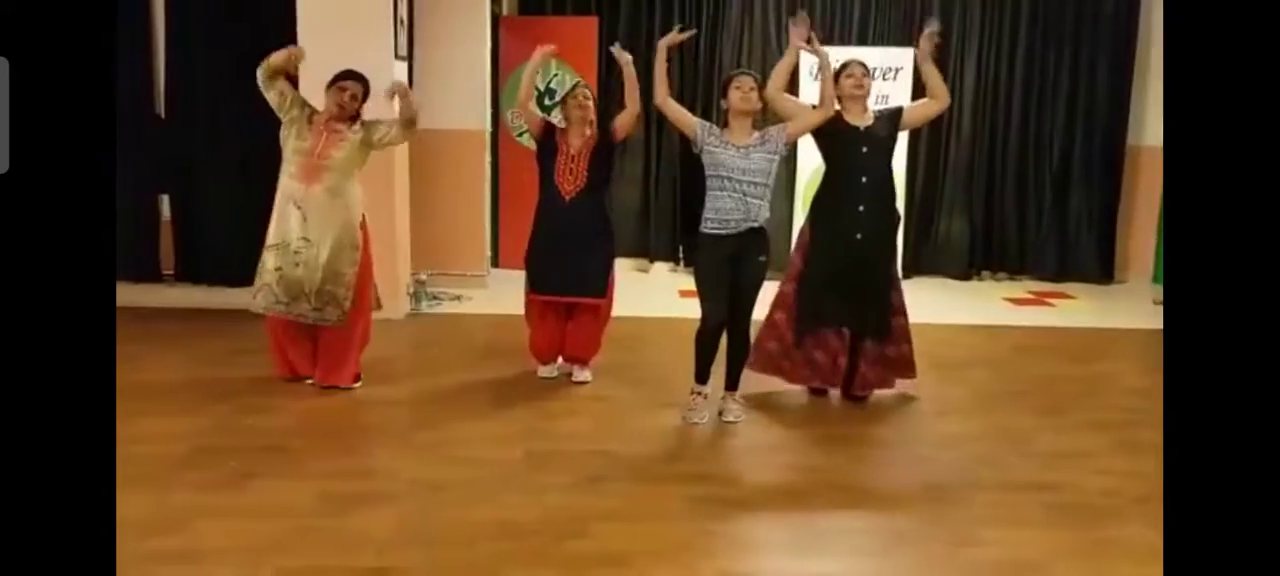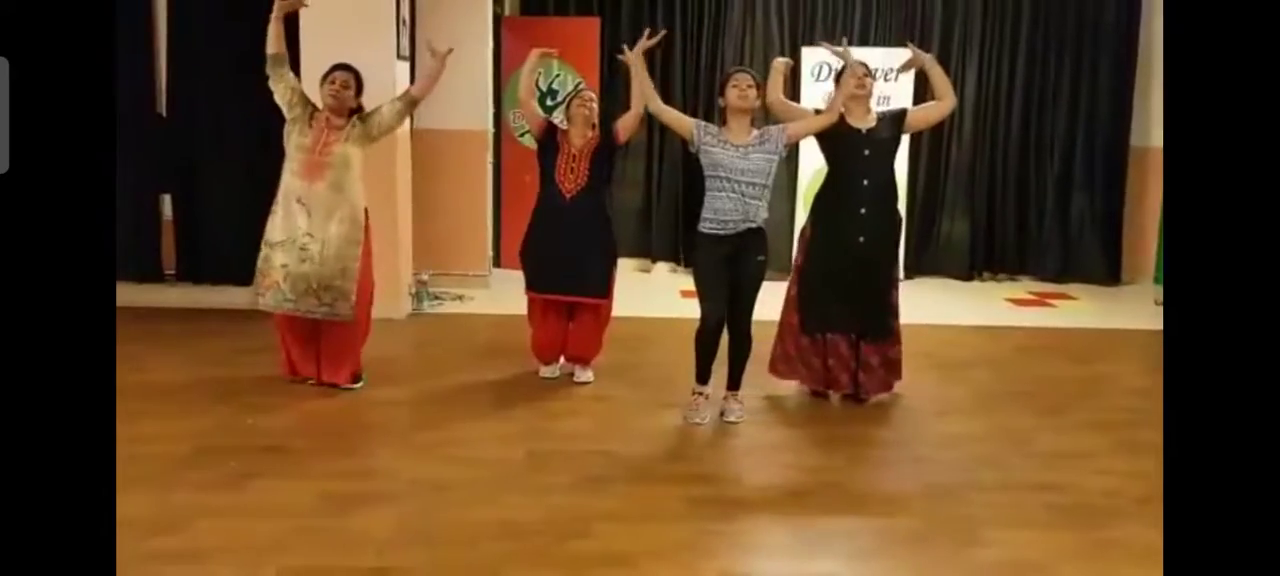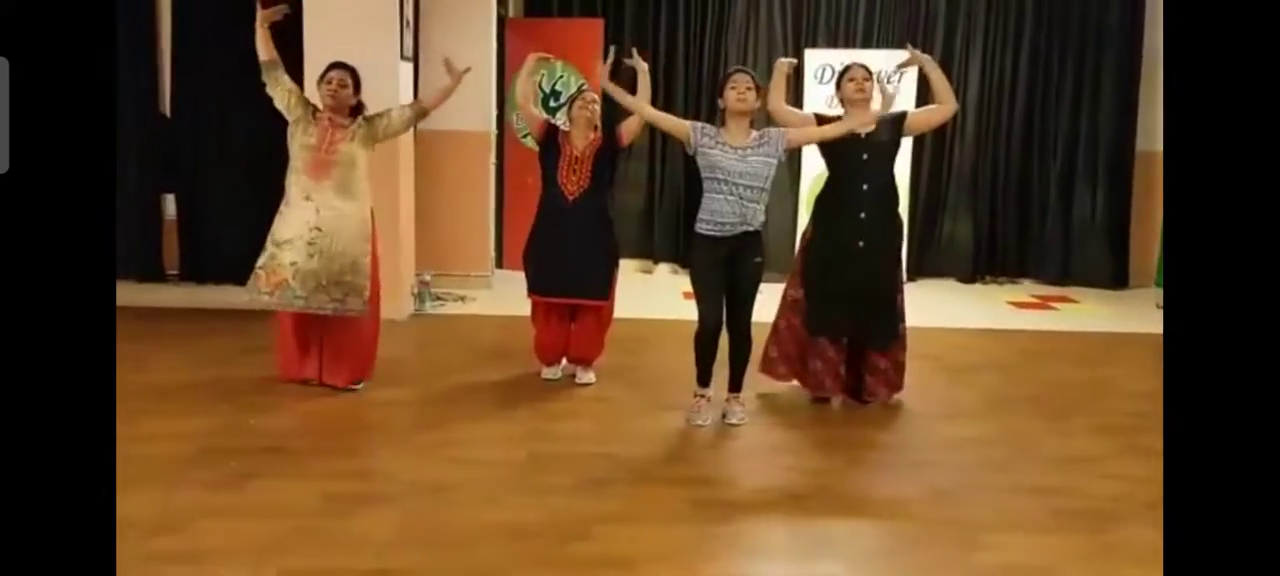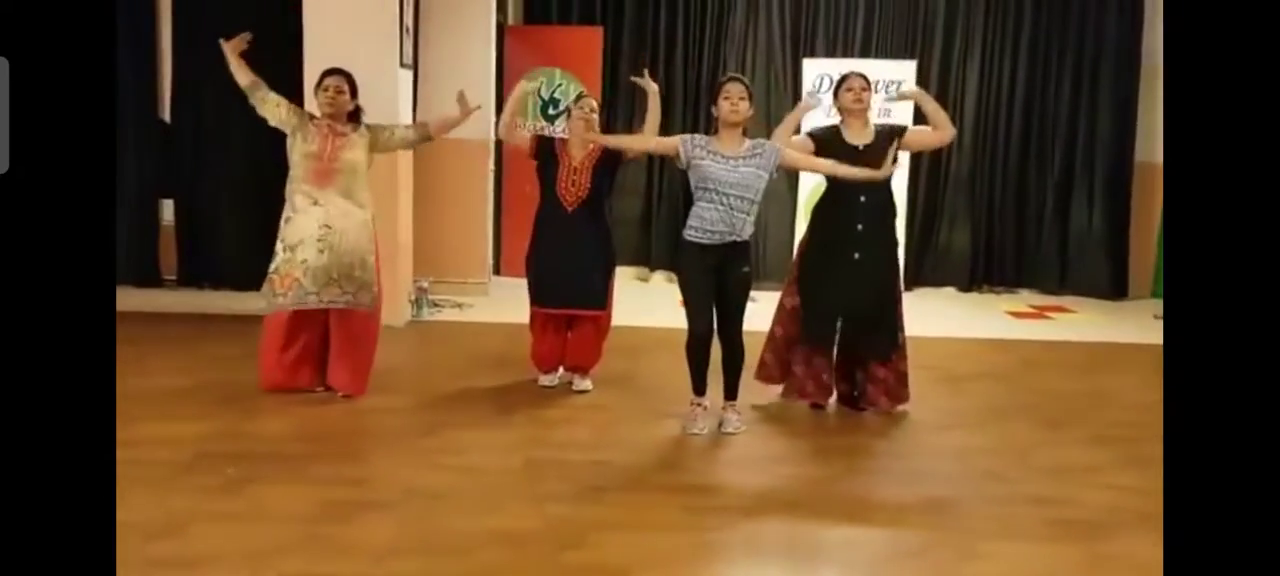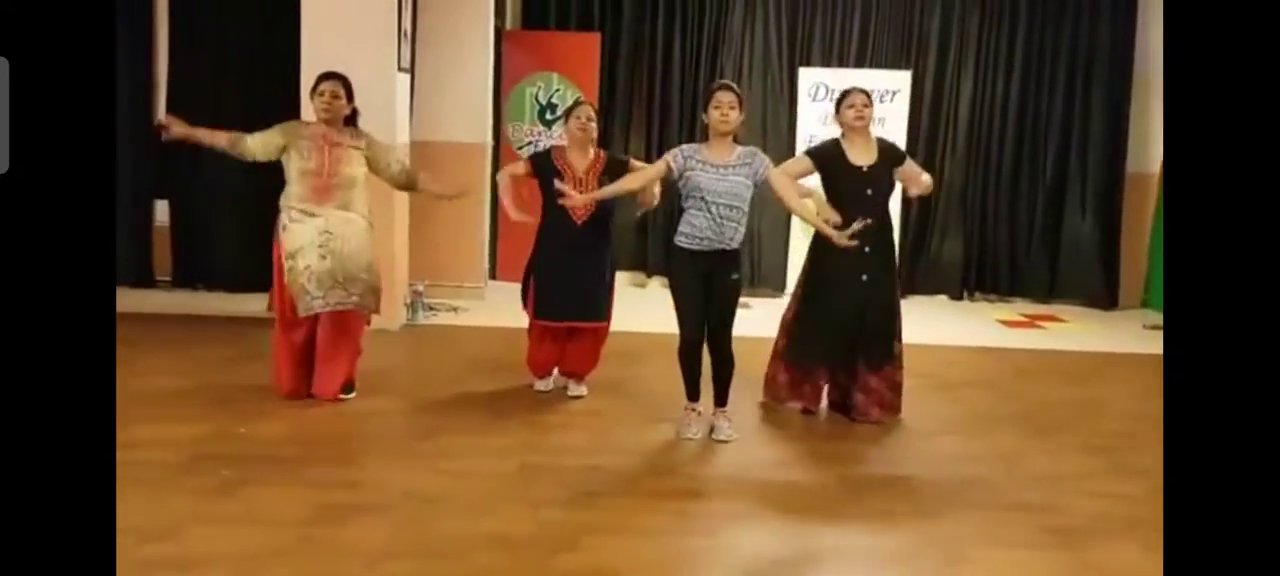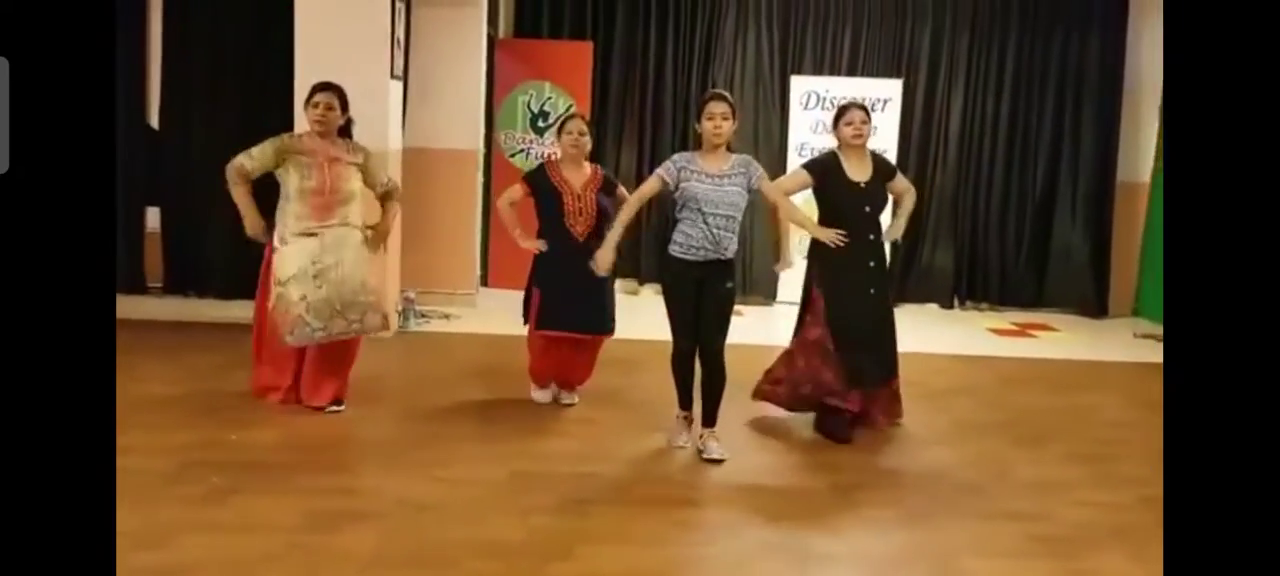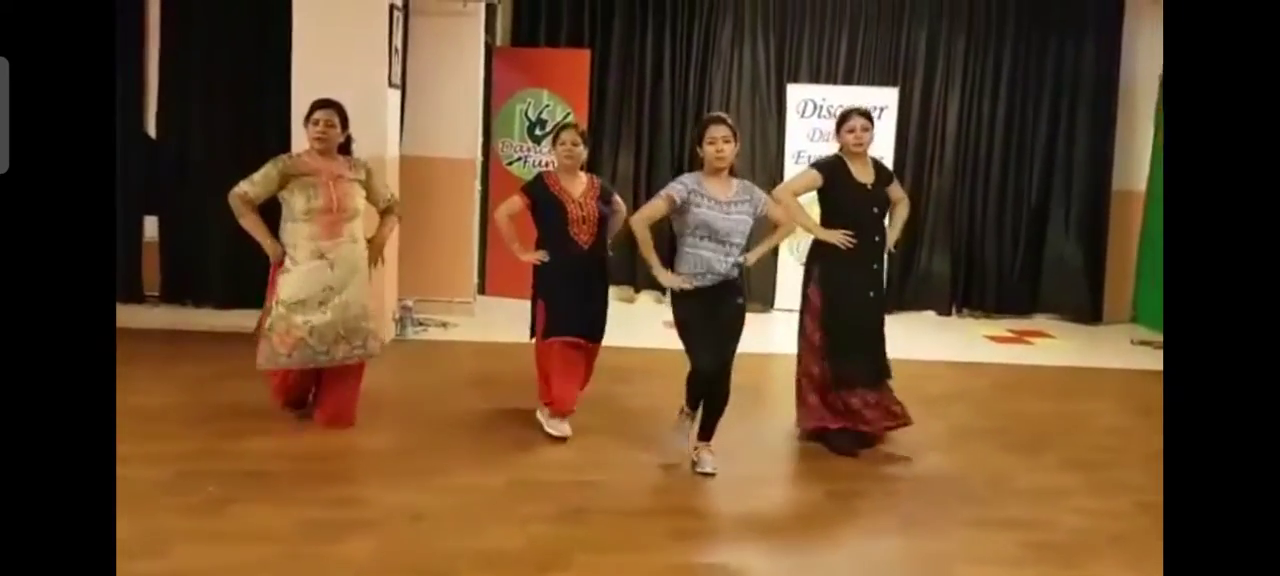
dt=0.3s
person 1, frame 1
left shoulder: (774, 139)
right shoulder: (706, 135)
left elbow: (825, 110)
right elbow: (662, 101)
left wrist: (823, 61)
right wrist: (662, 51)
left hip: (753, 242)
right hip: (713, 240)
left knee: (740, 321)
right knee: (714, 318)
left ankle: (732, 394)
right ankle: (699, 391)
person 1, frame 2
left shoulder: (774, 139)
right shoulder: (704, 134)
left elbow: (830, 116)
right elbow: (656, 107)
right wrist: (638, 62)
left hip: (751, 241)
right hip: (711, 239)
left knee: (740, 322)
right knee: (712, 318)
left ankle: (733, 394)
right ankle: (700, 391)
person 1, frame 3
left shoulder: (772, 140)
right shoulder: (702, 135)
left elbow: (828, 131)
right elbow: (649, 113)
left wrist: (876, 115)
right wrist: (607, 87)
left hip: (747, 243)
right hip: (707, 241)
left knee: (740, 323)
right knee: (709, 321)
left ankle: (735, 396)
right ankle: (701, 393)
person 1, frame 4
left shoulder: (765, 152)
right shoulder: (694, 146)
left elbow: (820, 164)
right elbow: (643, 143)
left wrist: (874, 173)
right wrist: (593, 139)
left hip: (736, 252)
right hip: (696, 249)
left knee: (730, 331)
right knee: (699, 329)
left ankle: (731, 405)
right ankle: (698, 402)
person 1, frame 5
left shoulder: (753, 160)
right shoulder: (687, 154)
left elbow: (790, 195)
right elbow: (642, 177)
left wrist: (828, 231)
right wrist: (590, 196)
left hip: (726, 259)
right hip: (686, 255)
left knee: (720, 337)
right knee: (691, 337)
left ankle: (721, 411)
right ankle: (692, 407)
person 1, frame 6
left shoulder: (745, 167)
right shoulder: (680, 164)
left elbow: (781, 202)
right elbow: (637, 198)
left wrist: (815, 230)
right wrist: (610, 241)
left hip: (721, 269)
right hip: (681, 265)
left knee: (713, 350)
right knee: (684, 346)
left ankle: (709, 431)
right ankle: (684, 416)
person 1, frame 7
left shoulder: (748, 192)
right shoulder: (686, 186)
left elbow: (787, 223)
right elbow: (640, 222)
left wrist: (754, 254)
right wrist: (659, 270)
left hip: (729, 292)
right hip: (690, 291)
left knee: (721, 372)
right knee: (704, 365)
left ankle: (703, 443)
right ankle: (688, 412)
person 2, frame 1
left shoulder: (364, 135)
right shoulder: (299, 118)
left elbow: (406, 126)
right elbow: (267, 77)
left wrist: (404, 96)
right wrist: (291, 53)
left hip: (339, 232)
right hip: (292, 227)
left knee: (339, 304)
right knee: (290, 302)
left ankle: (340, 372)
right ankle: (303, 367)
person 2, frame 2
left shoulder: (364, 128)
right shoulder: (298, 114)
left elbow: (408, 101)
right elbow: (277, 68)
left wrist: (437, 65)
left hip: (342, 225)
right hip: (293, 222)
left knee: (343, 299)
right knee: (293, 297)
left ankle: (342, 370)
right ankle: (305, 368)
person 2, frame 3
left shoulder: (367, 128)
right shoulder: (300, 115)
left elbow: (415, 112)
right elbow: (272, 73)
left wrist: (452, 84)
left hip: (348, 224)
right hip: (299, 223)
left knee: (347, 299)
right knee: (300, 297)
left ankle: (345, 372)
right ankle: (307, 368)
person 2, frame 4
left shoulder: (367, 135)
right shoulder: (297, 124)
left elbow: (417, 134)
right elbow: (258, 94)
left wrist: (459, 117)
right wrist: (231, 55)
left hip: (350, 229)
right hip: (302, 229)
left knee: (349, 305)
right knee: (299, 304)
left ankle: (345, 378)
right ankle: (302, 375)
person 2, frame 5
left shoulder: (363, 143)
right shoulder: (293, 134)
left elbow: (401, 174)
right elbow: (241, 143)
left wrist: (438, 191)
right wrist: (189, 132)
left hip: (347, 236)
right hip: (300, 236)
left knee: (345, 308)
right knee: (298, 312)
left ankle: (338, 380)
right ankle: (300, 382)
person 2, frame 6
left shoulder: (358, 155)
right shoulder: (286, 147)
left elbow: (389, 190)
right elbow: (238, 169)
left wrist: (384, 225)
right wrist: (251, 216)
left hip: (343, 251)
right hip: (294, 249)
left knee: (339, 321)
right knee: (288, 323)
left ankle: (327, 393)
right ankle: (284, 389)
person 2, frame 7
left shoulder: (360, 171)
right shoulder: (286, 167)
left elbow: (390, 206)
right elbow: (239, 198)
left wrist: (379, 240)
right wrist: (268, 242)
left hip: (348, 271)
right hip: (299, 268)
left knee: (344, 340)
right knee: (296, 336)
left ankle: (331, 410)
right ankle: (295, 395)
person 3, frame 1
left shoulder: (890, 121)
right shoulder: (824, 122)
left elbow: (940, 101)
right elbow: (773, 96)
left wrist: (924, 57)
right wrist: (792, 53)
left hip: (877, 230)
right hip: (830, 226)
left knee: (871, 304)
right knee: (823, 301)
left ankle: (860, 380)
right ankle: (818, 373)
person 3, frame 2
left shoulder: (894, 122)
right shoulder: (826, 124)
left elbow: (946, 103)
right elbow: (775, 102)
left wrist: (927, 62)
right wrist: (778, 68)
left hip: (879, 230)
right hip: (832, 227)
left knee: (872, 307)
right knee: (827, 304)
left ankle: (863, 381)
right ankle: (822, 377)
person 3, frame 3
left shoulder: (894, 123)
right shoulder: (825, 125)
left elbow: (947, 107)
right elbow: (776, 109)
left wrist: (927, 63)
right wrist: (782, 69)
left hip: (880, 232)
right hip: (832, 230)
left knee: (873, 308)
right knee: (826, 306)
left ankle: (860, 381)
right ankle: (822, 380)
person 3, frame 4
left shoulder: (891, 135)
right shoulder: (824, 138)
left elbow: (945, 134)
right elbow: (777, 149)
left wrist: (920, 97)
right wrist: (800, 110)
left hip: (876, 241)
right hip: (830, 238)
left knee: (870, 316)
right knee: (820, 312)
left ankle: (855, 388)
right ankle: (815, 387)
person 3, frame 5
left shoulder: (888, 152)
right shoulder: (827, 153)
left elbow: (922, 179)
right elbow: (779, 176)
left wrist: (923, 185)
left hip: (877, 255)
right hip: (834, 251)
left knee: (872, 330)
right knee: (824, 323)
left ankle: (848, 396)
right ankle: (808, 392)
person 3, frame 6
left shoulder: (881, 166)
right shoulder: (823, 166)
left elbow: (908, 192)
right elbow: (775, 191)
left wrist: (897, 226)
left hip: (872, 266)
right hip: (833, 265)
left knee: (873, 340)
right knee: (839, 341)
left ankle: (860, 408)
right ankle: (834, 411)
person 3, frame 7
left shoulder: (880, 171)
right shoulder: (829, 169)
left elbow: (901, 202)
right elbow: (782, 194)
left wrist: (892, 233)
right wrist: (819, 231)
left hip: (870, 271)
right hip: (834, 269)
left knee: (864, 346)
right knee: (838, 346)
left ankle: (855, 422)
right ankle: (832, 424)
person 4, frame 1
left shoulder: (604, 144)
right shoulder: (548, 140)
left elbow: (633, 109)
right elbow: (523, 102)
left wrist: (626, 66)
right wrist: (536, 61)
left hip: (591, 238)
right hip: (551, 236)
left knee: (589, 303)
right knee: (547, 302)
left ankle: (579, 360)
right ankle: (547, 357)
person 4, frame 2
left shoulder: (605, 144)
right shoulder: (549, 139)
left elbow: (637, 109)
right elbow: (525, 99)
right wrist: (533, 60)
left hip: (592, 238)
right hip: (551, 236)
left knee: (590, 302)
right knee: (547, 301)
left ankle: (582, 360)
right ankle: (548, 358)
person 4, frame 3
left shoulder: (608, 145)
right shoulder: (551, 140)
left elbow: (641, 116)
right elbow: (523, 104)
left wrist: (642, 73)
right wrist: (530, 65)
left hip: (594, 238)
right hip: (552, 236)
left knee: (592, 303)
right knee: (551, 302)
left ankle: (583, 361)
right ankle: (551, 358)
person 4, frame 4
left shoulder: (608, 155)
right shoulder: (547, 149)
left elbow: (648, 138)
right elbow: (506, 133)
left wrist: (653, 95)
right wrist: (518, 95)
left hip: (592, 245)
right hip: (550, 243)
left knee: (589, 311)
right knee: (548, 309)
left ankle: (580, 368)
right ankle: (548, 366)
person 4, frame 5
left shoulder: (609, 162)
right shoulder: (547, 159)
right elbow: (505, 174)
left wrist: (651, 193)
right wrist: (513, 209)
left hip: (594, 254)
right hip: (553, 252)
left knee: (590, 318)
right knee: (547, 316)
left ankle: (575, 374)
right ankle: (543, 371)
person 4, frame 6
left shoulder: (601, 178)
right shoulder: (543, 175)
left elbow: (626, 201)
right elbow: (504, 201)
right wrist: (521, 238)
left hip: (593, 266)
right hip: (554, 265)
left knee: (588, 331)
right knee: (550, 330)
left ankle: (569, 383)
right ankle: (542, 380)
person 4, frame 7
left shoulder: (598, 186)
right shoulder: (541, 185)
left elbow: (620, 211)
right elbow: (501, 214)
left wrist: (604, 242)
right wrist: (521, 251)
left hip: (592, 277)
right hip: (555, 276)
left knee: (586, 343)
right knee: (558, 342)
left ankle: (567, 396)
right ankle: (552, 409)
